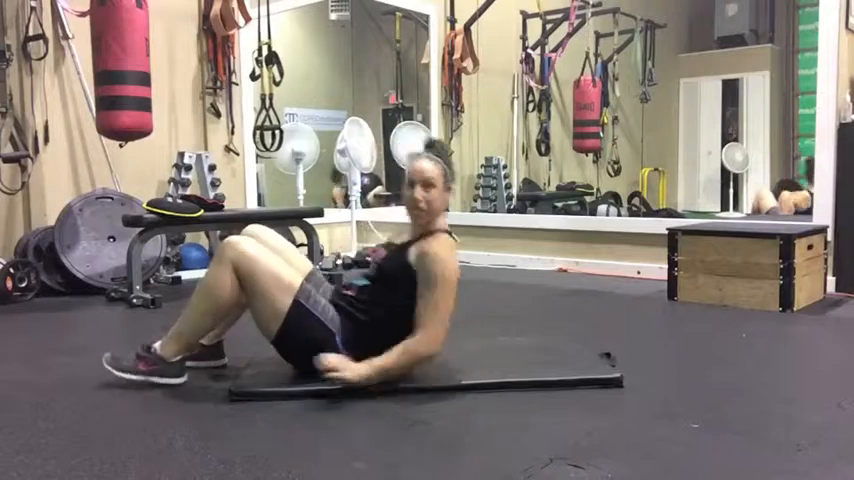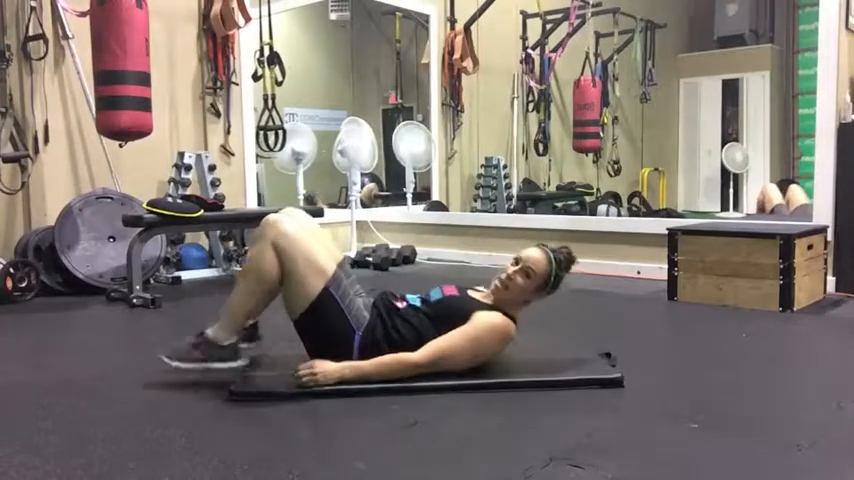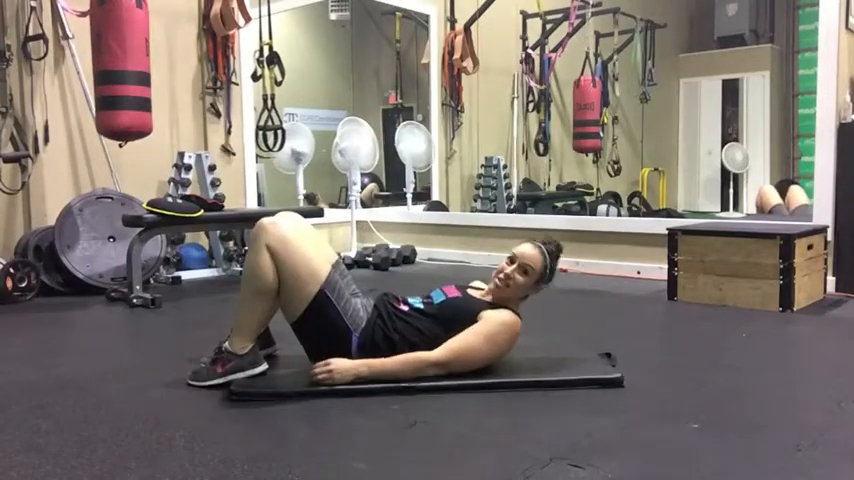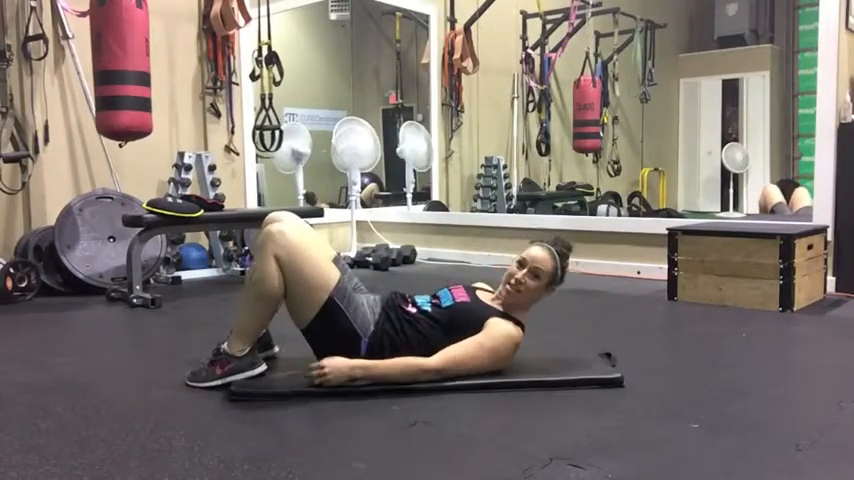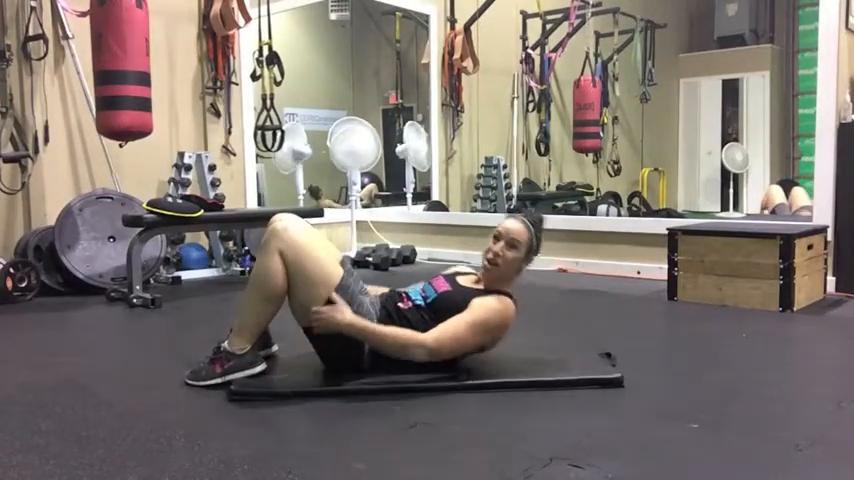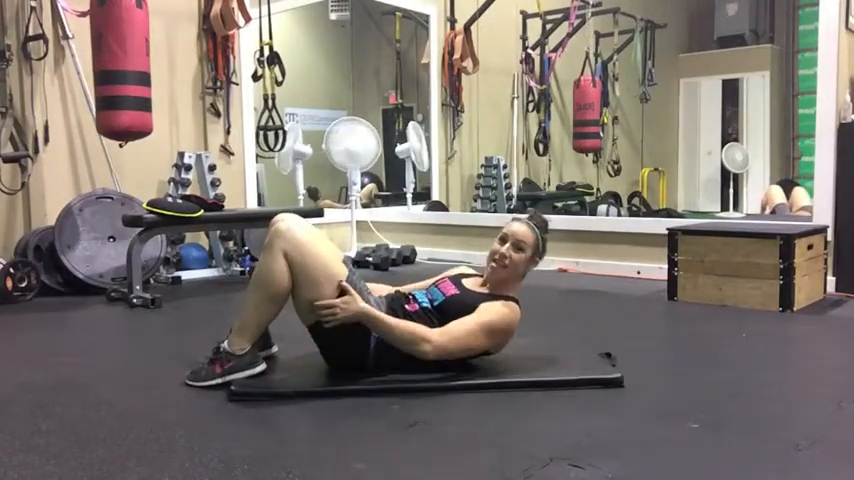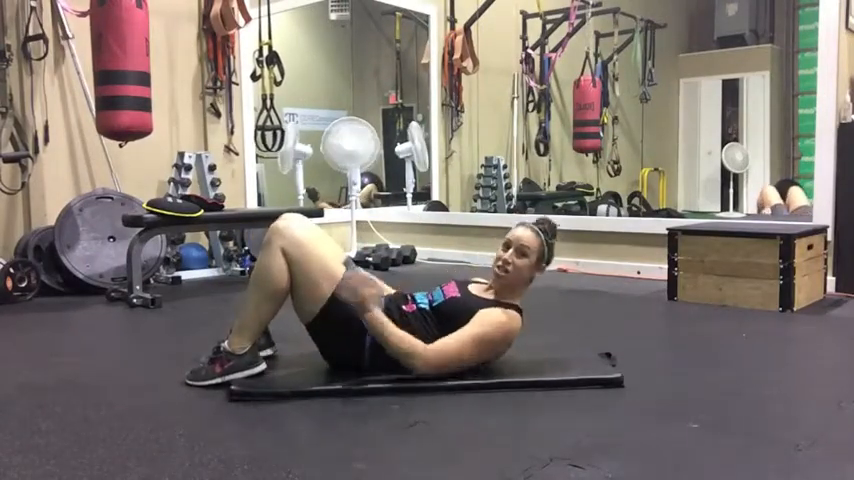
dt=0.5s
person 1, frame 1
left shoulder: (437, 250)
right shoulder: (419, 239)
left elbow: (427, 343)
left wrist: (363, 369)
left hip: (335, 344)
right hip: (335, 313)
left knee: (235, 250)
right knee: (254, 234)
left ankle: (166, 356)
right ankle: (207, 344)
person 1, frame 2
left shoulder: (496, 326)
right shoulder: (480, 297)
left elbow: (418, 363)
left wrist: (340, 370)
left hip: (356, 338)
right hip: (364, 311)
left knee: (276, 230)
right knee: (290, 220)
left ankle: (220, 342)
right ankle: (241, 324)
person 1, frame 3
left shoulder: (503, 322)
right shoulder: (479, 290)
left elbow: (436, 362)
left wrist: (356, 368)
left hip: (355, 340)
right hip: (365, 314)
left knee: (269, 233)
right knee: (285, 222)
left ankle: (240, 354)
right ankle: (256, 336)
person 1, frame 4
left shoulder: (507, 333)
right shoulder: (484, 290)
left elbow: (433, 367)
left wrist: (353, 368)
left hip: (362, 339)
right hip: (372, 310)
left knee: (278, 240)
right knee: (279, 222)
left ankle: (238, 355)
right ankle: (255, 337)
person 1, frame 5
left shoulder: (498, 308)
right shoulder: (465, 273)
left elbow: (425, 347)
left wrist: (351, 325)
left hip: (363, 340)
right hip: (371, 310)
left knee: (283, 237)
right knee: (284, 224)
left ankle: (238, 353)
right ankle: (255, 337)
person 1, frame 6
left shoulder: (504, 314)
right shoulder: (467, 274)
left elbow: (430, 345)
left wrist: (362, 311)
right wrist: (354, 287)
left hip: (367, 343)
right hip: (376, 318)
left knee: (285, 237)
right knee: (286, 226)
left ankle: (239, 352)
right ankle: (255, 336)
person 1, frame 7
left shoulder: (504, 321)
right shoulder: (482, 287)
left elbow: (424, 360)
left wrist: (368, 309)
right wrist: (375, 286)
left hip: (365, 341)
right hip: (375, 317)
left knee: (285, 235)
right knee: (290, 226)
left ankle: (239, 352)
right ankle: (254, 335)
